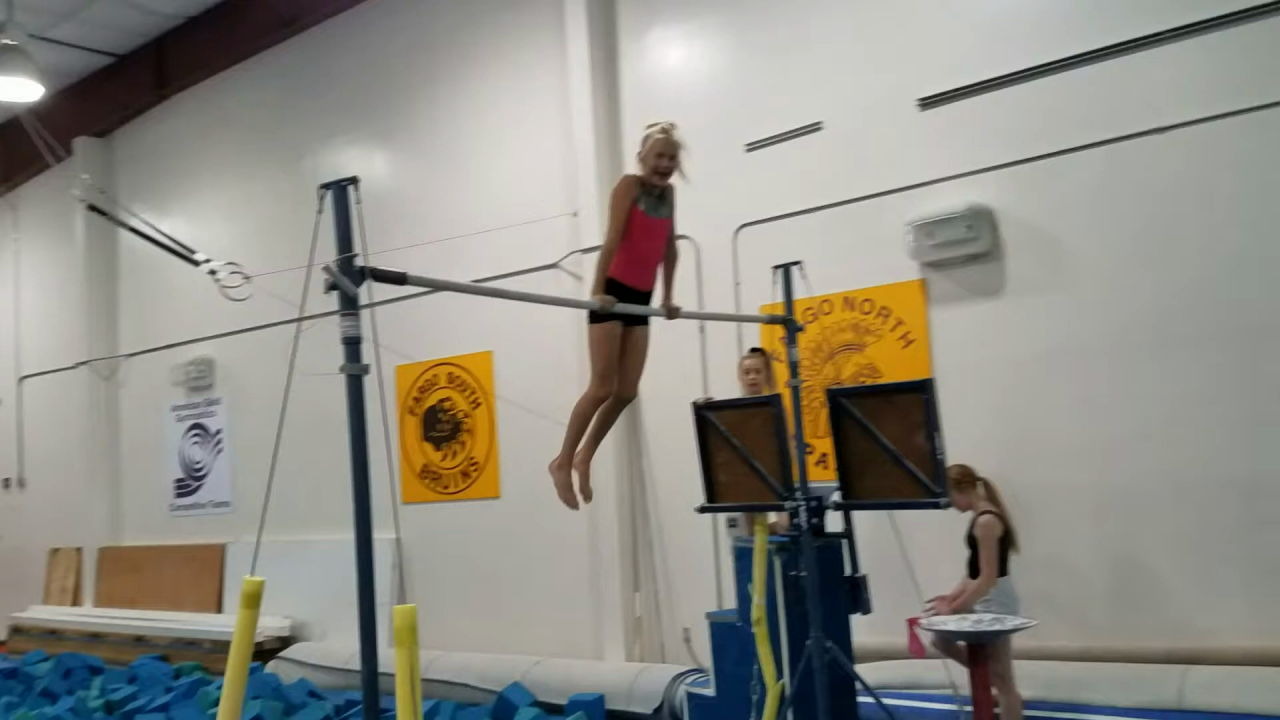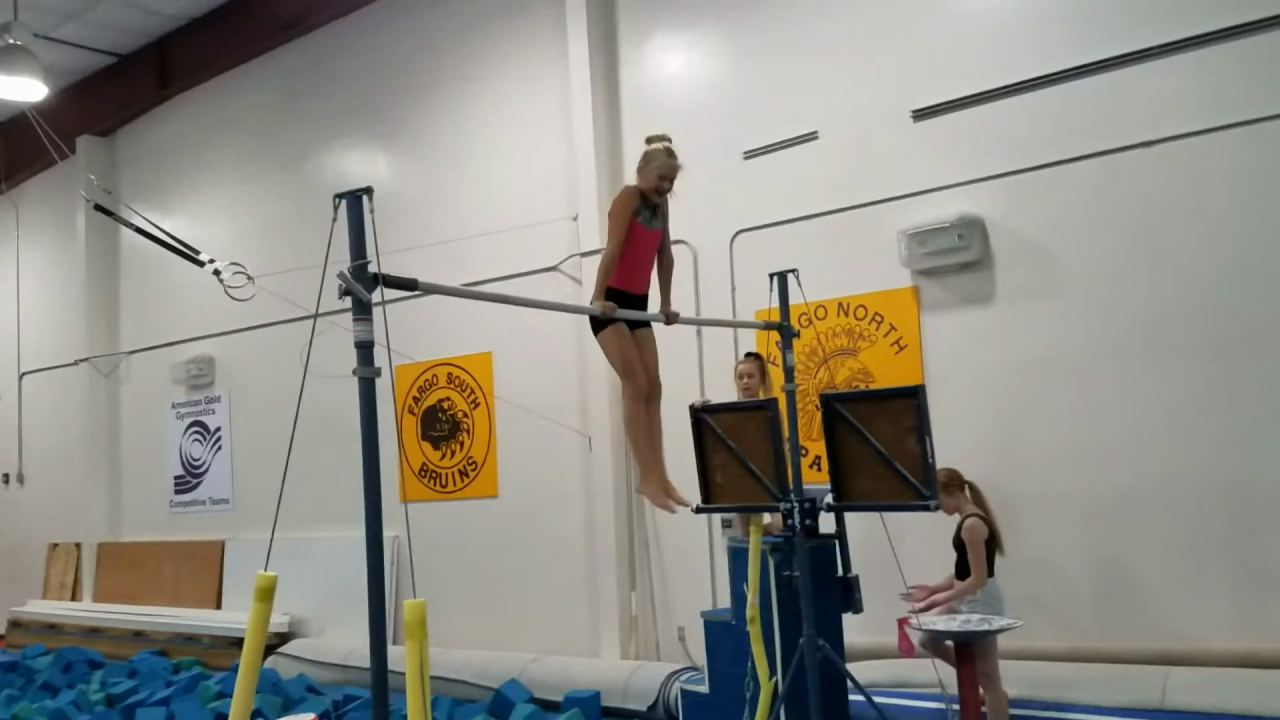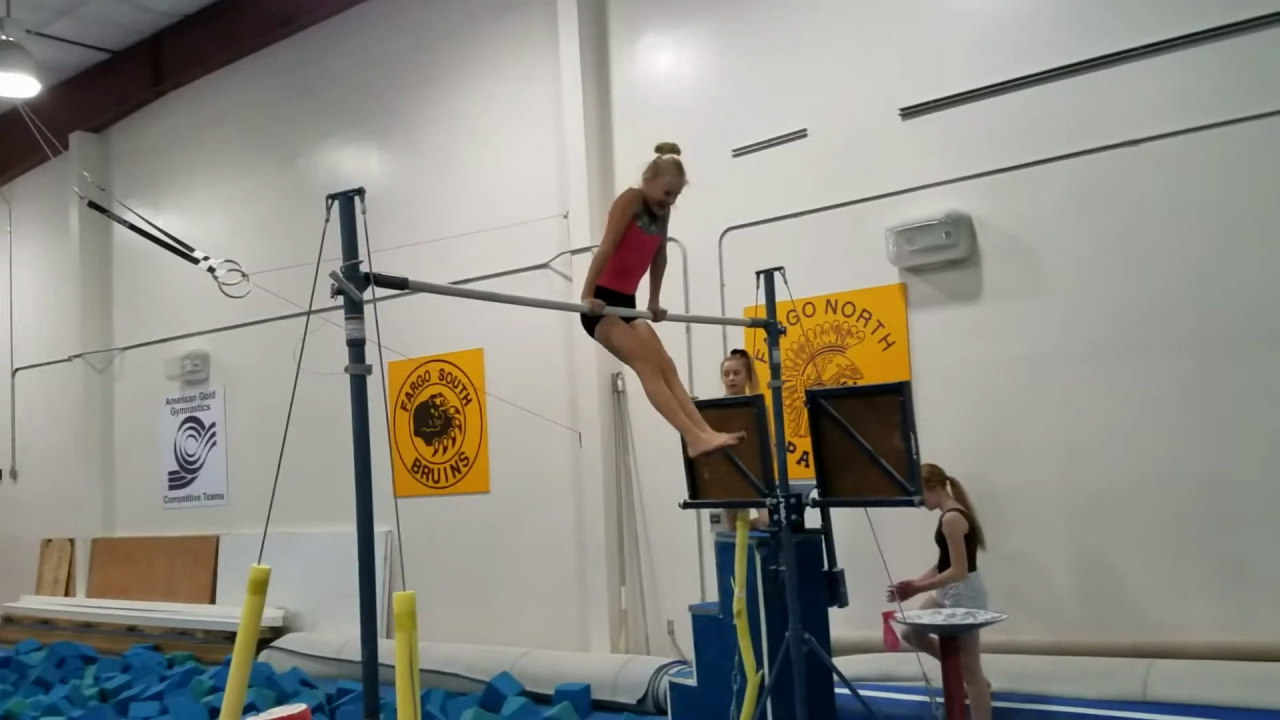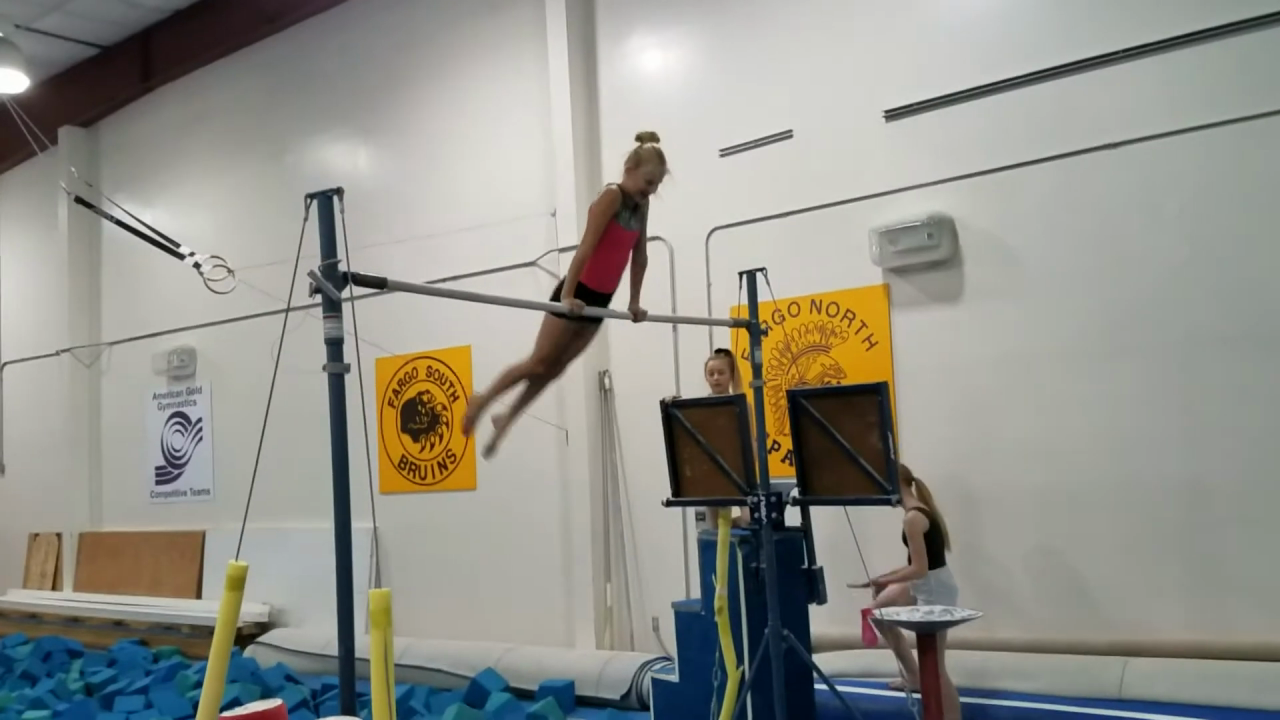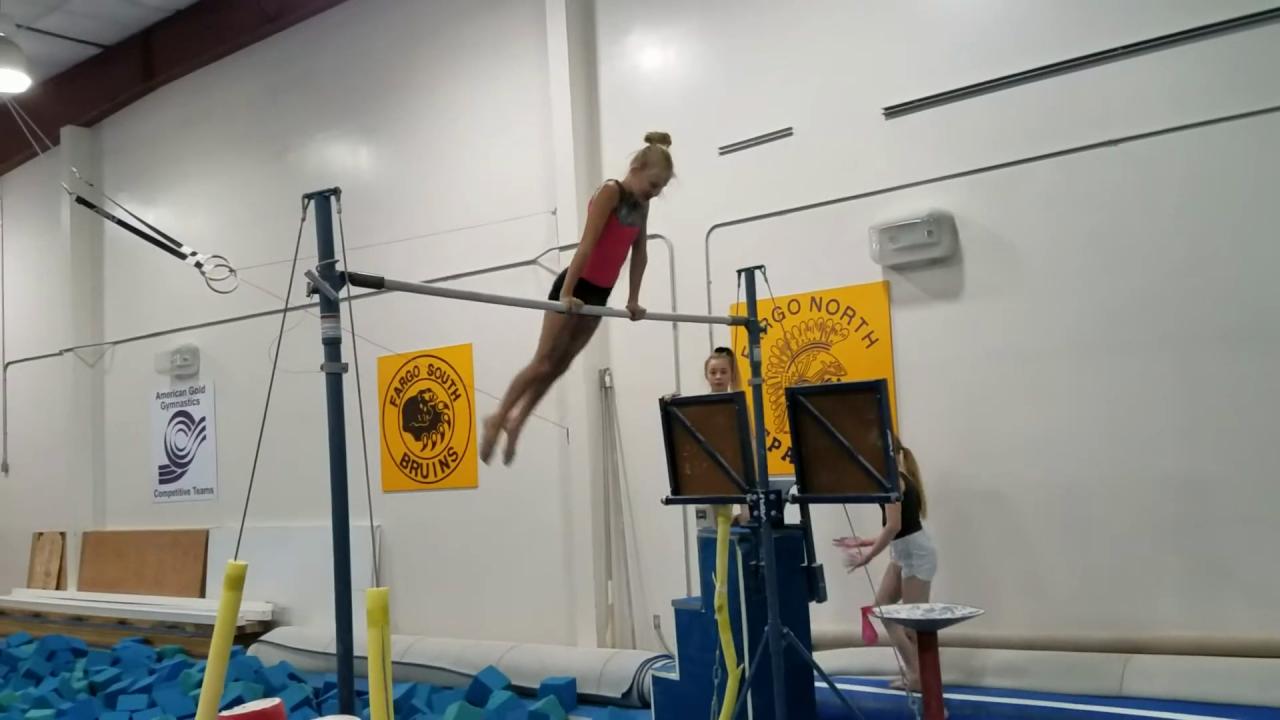
dt=0.4s
person 1, frame 1
left shoulder: (668, 193)
right shoulder: (629, 186)
left elbow: (669, 248)
right elbow: (612, 239)
left wrist: (667, 297)
right wrist: (597, 290)
left hip: (640, 299)
right hip: (614, 294)
left knee: (626, 392)
right knee: (603, 388)
left ankle: (583, 458)
right ankle: (563, 463)
person 1, frame 2
left shoulder: (660, 204)
right shoulder: (627, 198)
left elbow: (664, 255)
right elbow: (612, 250)
left wrist: (665, 305)
right wrist: (598, 296)
left hip: (637, 306)
right hip: (613, 304)
left knee: (652, 390)
right knee: (637, 387)
left ankle: (659, 477)
right ankle: (648, 478)
person 1, frame 3
left shoulder: (661, 210)
right shoulder: (631, 200)
left elbow: (658, 258)
right elbow: (607, 247)
left wrist: (655, 299)
right wrist: (587, 296)
left hip: (625, 303)
right hip: (601, 303)
left knee: (664, 366)
right knee: (649, 363)
left ankle: (703, 435)
right ankle: (697, 437)
person 1, frame 4
left shoulder: (642, 205)
right shoulder: (611, 197)
left elbow: (639, 255)
right elbow: (585, 248)
left wrist: (635, 302)
right wrist: (567, 296)
left hip: (601, 300)
right hip: (578, 294)
left knee: (555, 368)
right knee: (540, 363)
left ankle: (505, 420)
right ankle: (482, 401)
person 1, frame 5
left shoulder: (641, 205)
right shoulder: (611, 191)
left elbow: (639, 254)
right elbow: (587, 245)
left wrist: (633, 300)
right wrist: (567, 293)
left hip: (598, 293)
right hip: (577, 290)
left knee: (560, 365)
right knee: (545, 364)
left ankle: (516, 423)
right ankle: (498, 419)
person 2, frame 1
left shoulder: (986, 521)
right shoulder: (981, 517)
left elbow: (988, 578)
left wrist: (954, 608)
right wrist: (953, 596)
left hip: (995, 600)
right hip: (980, 598)
left knee: (1002, 678)
right knee: (941, 641)
right ankle: (996, 685)
person 2, frame 2
left shoulder: (972, 524)
right shoulder: (969, 520)
left elbow: (978, 578)
left wrist: (937, 601)
right wrist: (934, 589)
left hip: (981, 601)
right hip: (965, 599)
left knee: (988, 677)
right knee: (929, 641)
right ankle: (989, 689)
person 2, frame 3
left shoulder: (952, 518)
right shoulder: (950, 514)
left elbow: (959, 571)
left wrist: (919, 587)
right wrist: (918, 582)
left hip: (963, 594)
right hip: (948, 591)
left knee: (969, 671)
right knee: (911, 634)
right ankle: (971, 676)
person 2, frame 4
left shoulder: (913, 517)
right shoulder: (918, 511)
left elbow: (920, 568)
left wrist: (883, 582)
right wrist: (892, 577)
left hip: (935, 589)
right hip: (921, 585)
left knee: (934, 666)
right knee: (879, 612)
right ankle: (913, 677)
person 2, frame 5
right shoulder: (903, 478)
left elbow: (894, 526)
left wrist: (866, 556)
right wrist: (862, 542)
left hip: (915, 554)
right hip: (904, 552)
left knee: (914, 627)
right knee: (882, 608)
right ankle: (915, 675)
